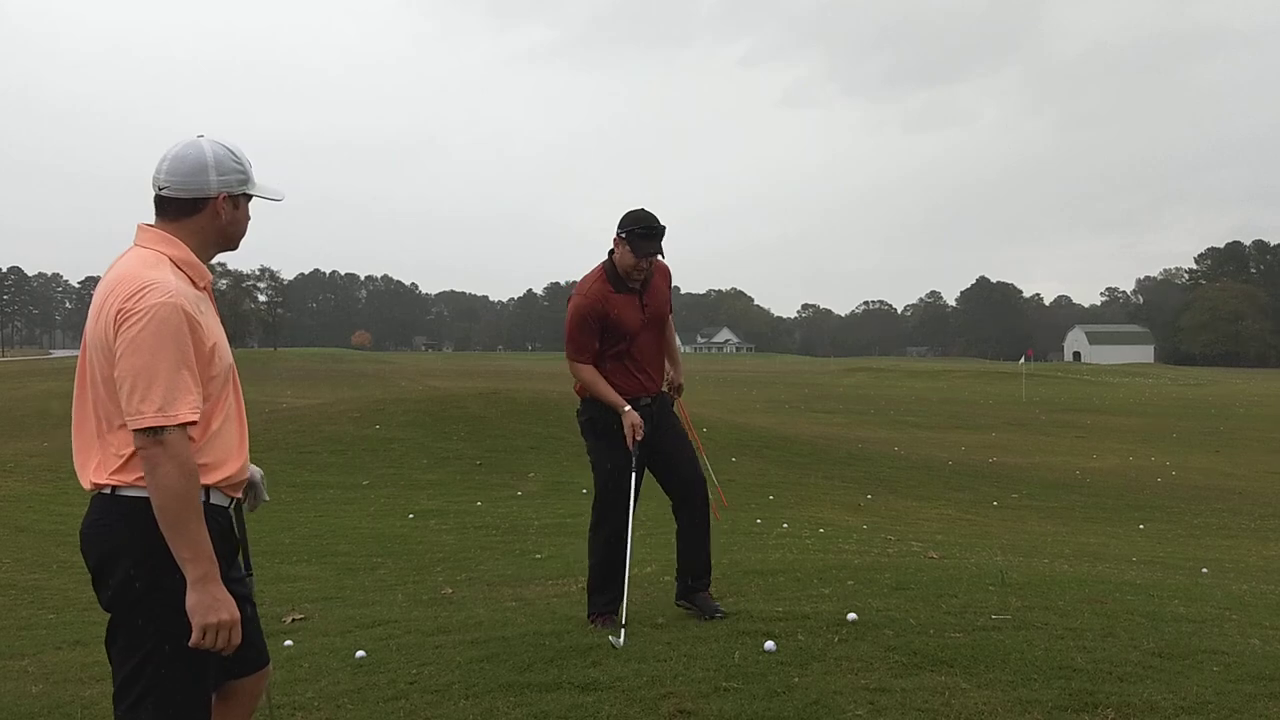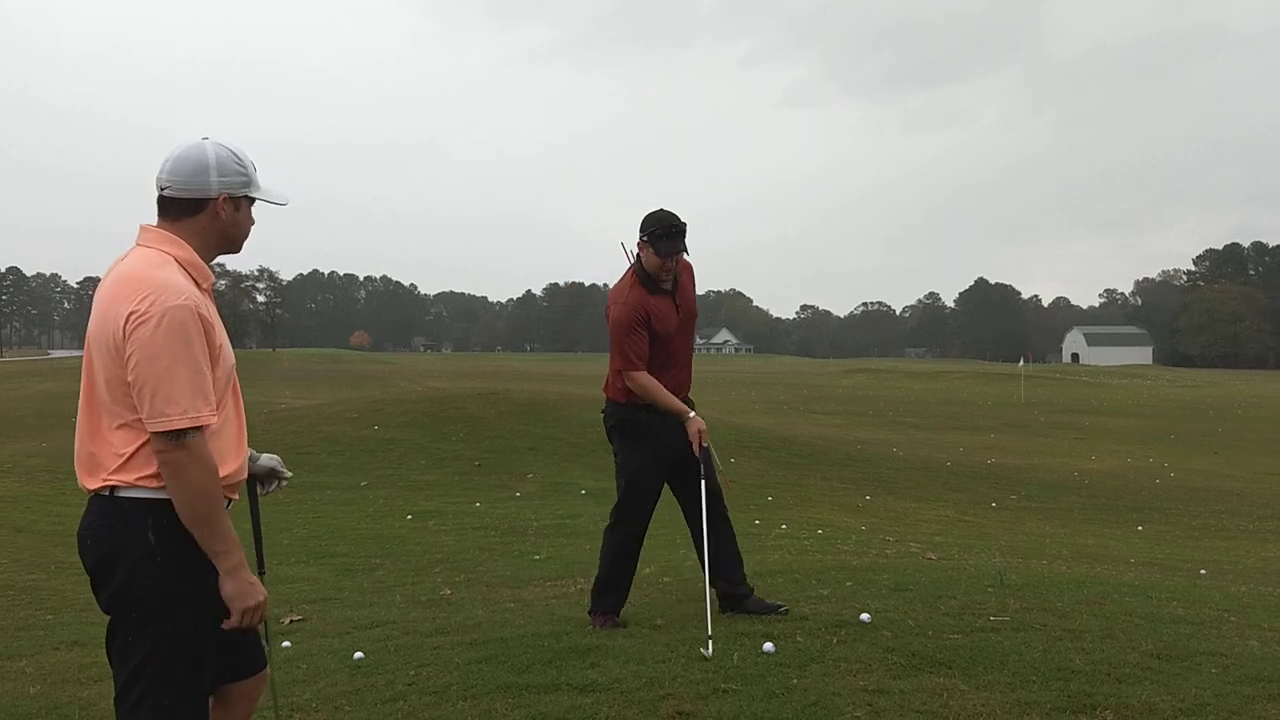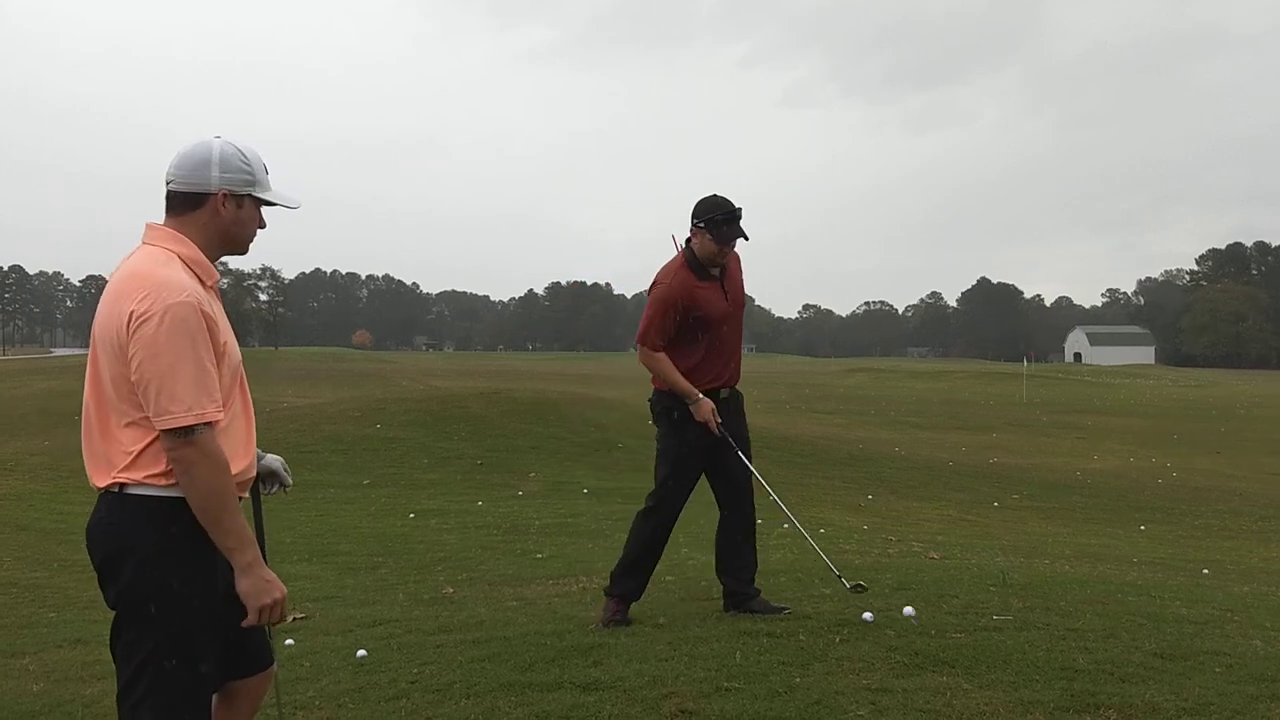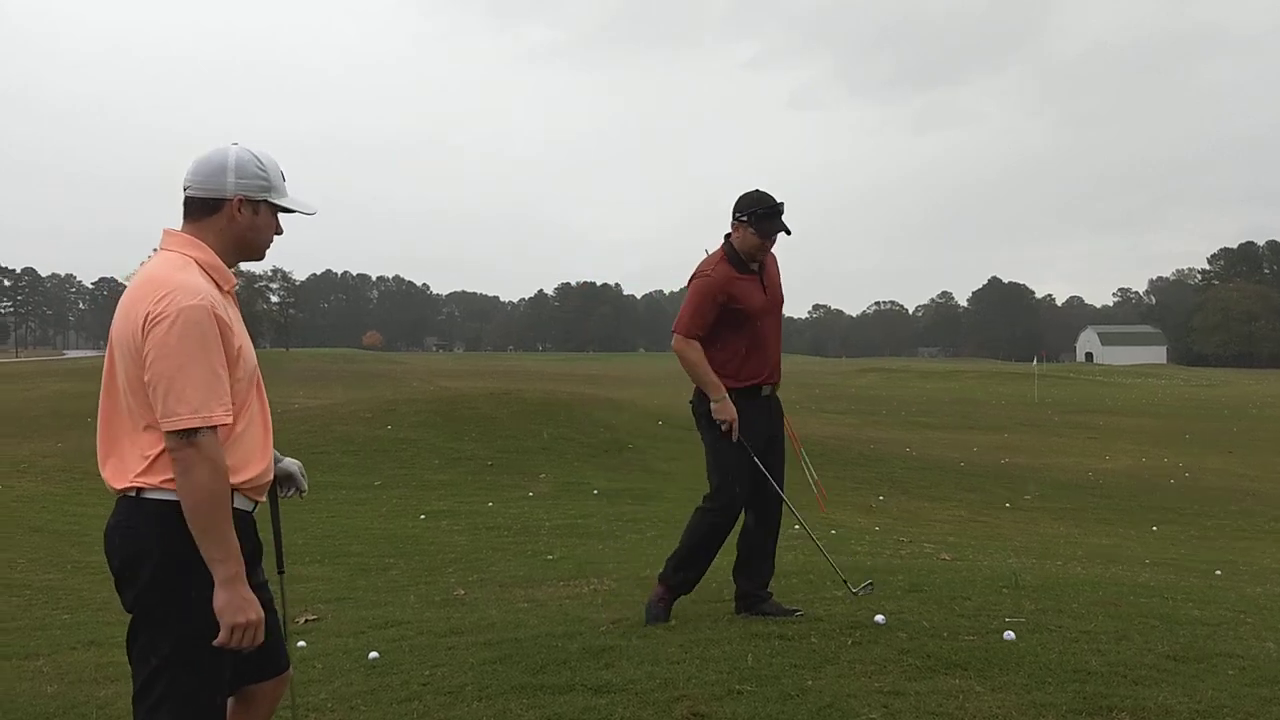
dt=0.3s
person 1, frame 1
left shoulder: (166, 277)
right shoulder: (159, 294)
right elbow: (160, 445)
left wrist: (232, 467)
right wrist: (202, 580)
left hip: (186, 520)
right hip: (157, 531)
person 1, frame 2
left shoulder: (155, 275)
right shoulder: (168, 296)
right elbow: (178, 448)
left wrist: (241, 458)
right wrist: (232, 567)
left hip: (167, 525)
right hip: (153, 533)
person 1, frame 3
left shoulder: (169, 276)
right shoulder: (170, 293)
right elbow: (187, 444)
left wrist: (246, 456)
right wrist: (248, 563)
left hip: (180, 521)
right hip: (163, 530)
person 1, frame 4
left shoulder: (192, 282)
right shoulder: (187, 296)
right elbow: (190, 447)
left wrist: (264, 458)
right wrist: (229, 580)
left hip: (203, 526)
right hip: (181, 535)
person 2, frame 1
left shoulder: (660, 275)
right shoulder: (589, 296)
right elbow: (579, 365)
left wrist: (676, 366)
right wrist: (623, 409)
left hip: (656, 405)
right hip: (609, 415)
left knee: (692, 489)
right knee: (613, 511)
left ankle: (693, 587)
right ankle: (603, 606)
person 2, frame 2
left shoulder: (684, 273)
right shoulder: (627, 302)
right elbow: (634, 376)
right wrist: (687, 416)
left hip: (680, 412)
right hip: (636, 418)
left knee: (710, 503)
right knee: (633, 514)
left ankle: (734, 593)
right ankle: (604, 607)
person 2, frame 3
left shoulder: (732, 262)
right shoulder: (673, 284)
right elbow: (649, 351)
right wrist: (695, 400)
left hip: (726, 400)
right hip: (682, 407)
left knee: (739, 499)
right knee: (665, 503)
left ankle: (740, 592)
right ankle: (620, 596)
person 2, frame 4
left shoulder: (768, 264)
right shoulder: (712, 277)
right elbow: (684, 342)
right wrist: (720, 398)
left hip: (765, 400)
right hip: (727, 406)
left knee: (768, 500)
right knee: (725, 501)
left ankle: (752, 594)
right ankle: (670, 586)
